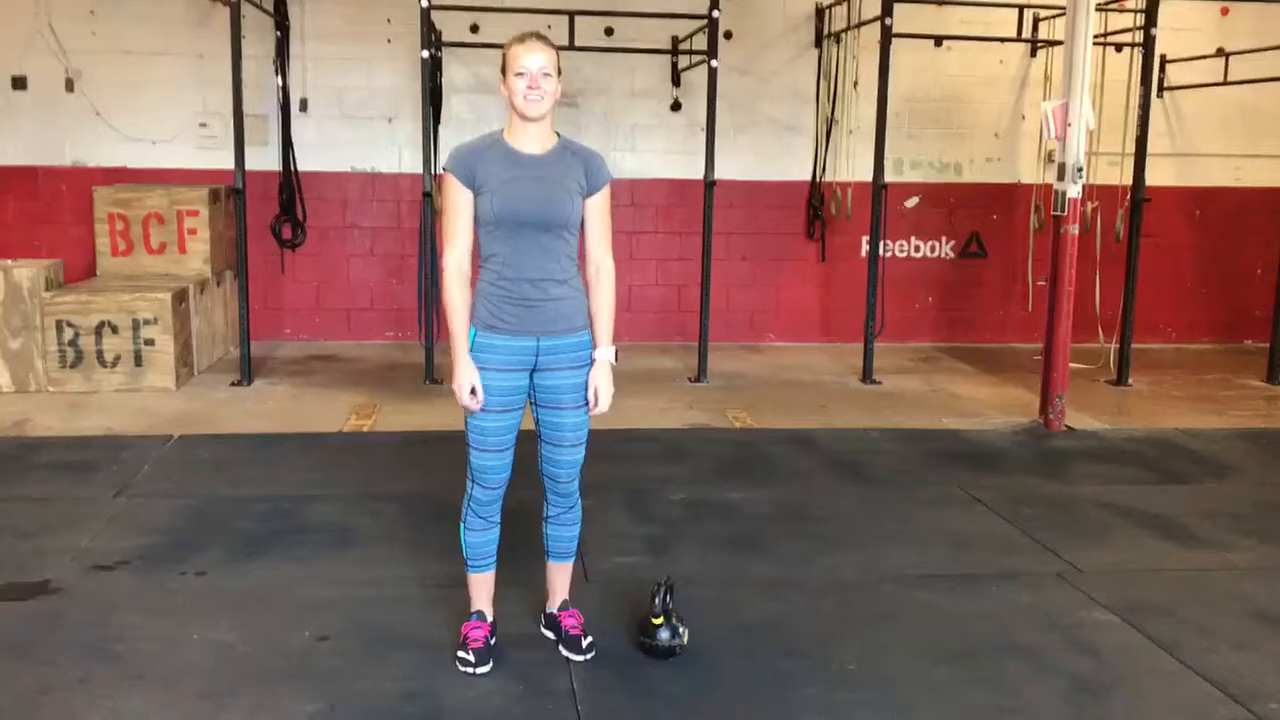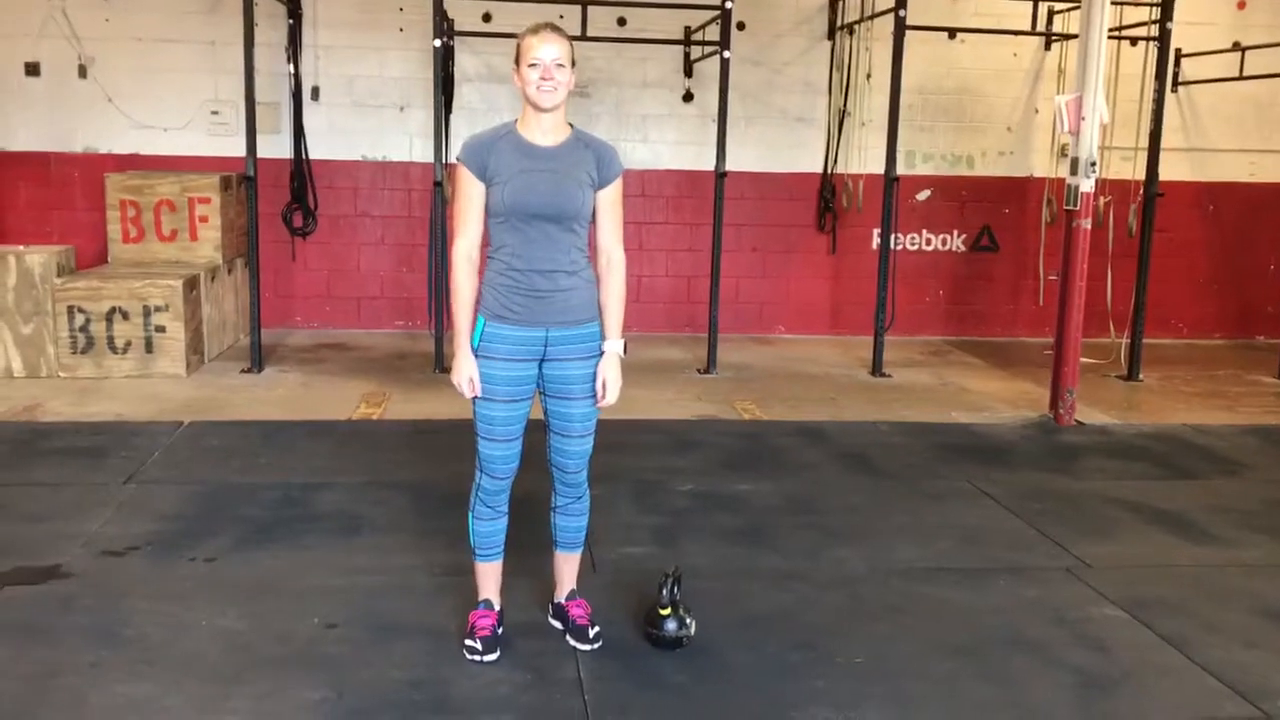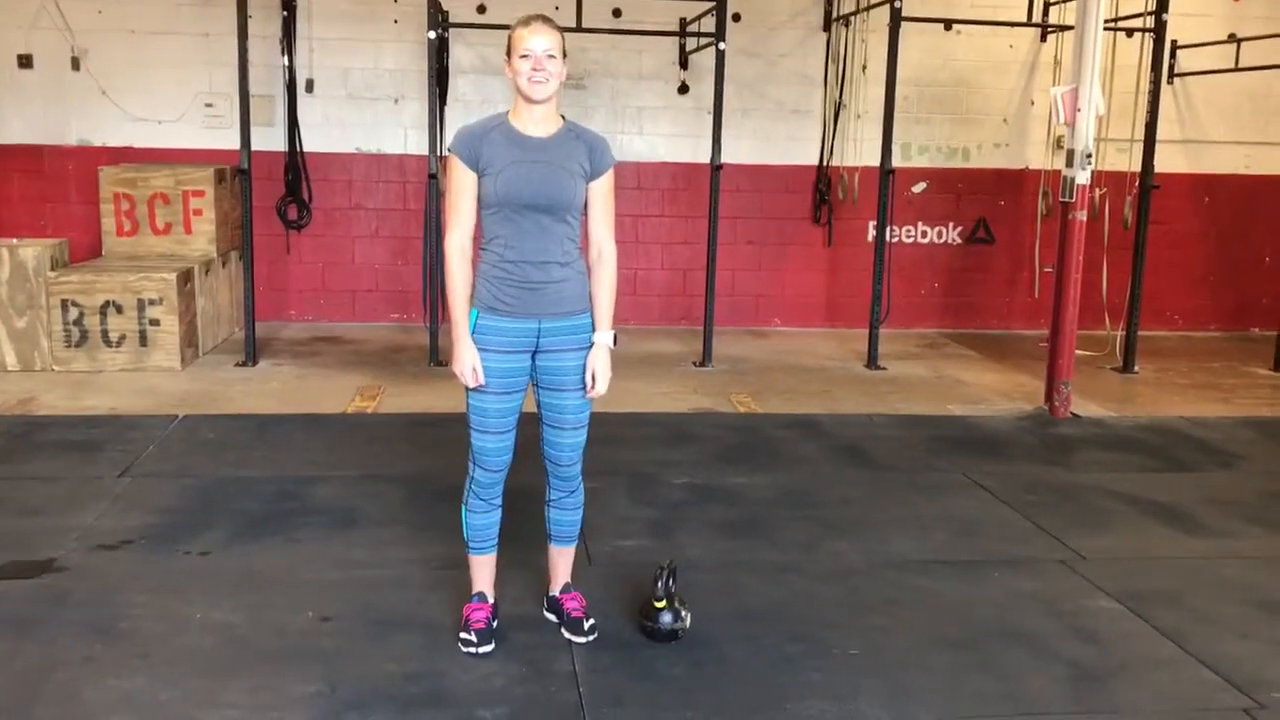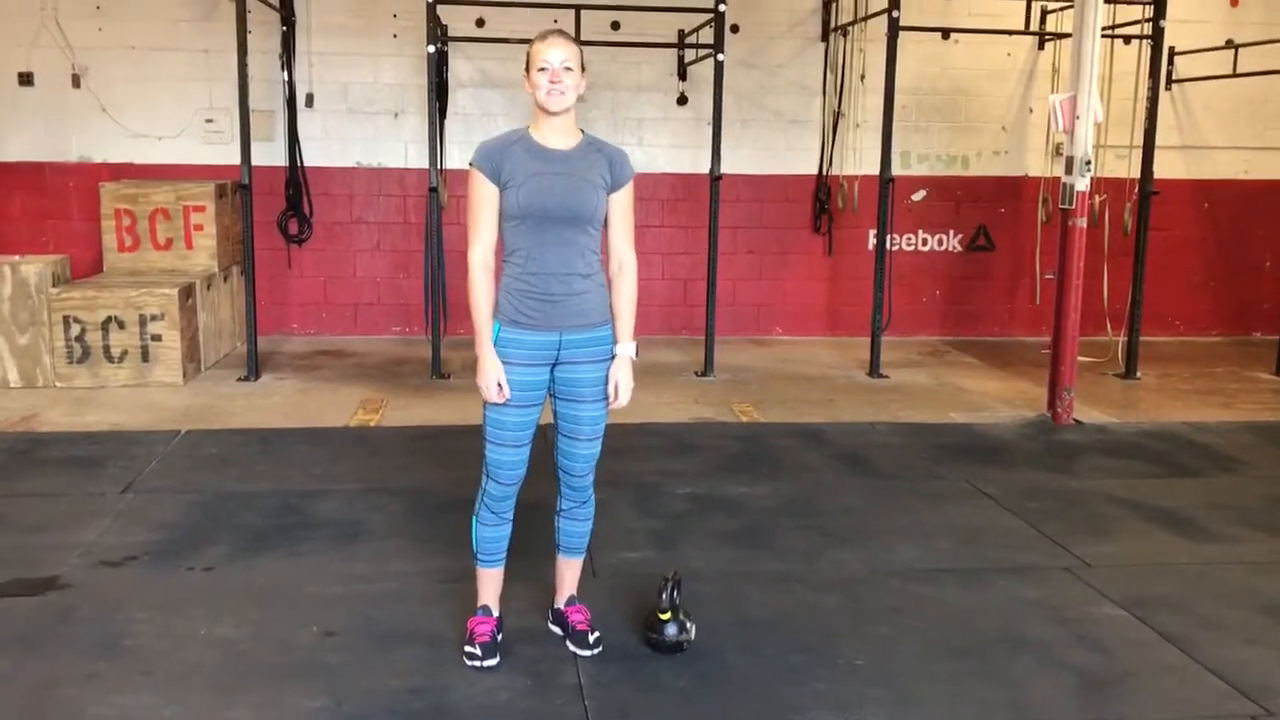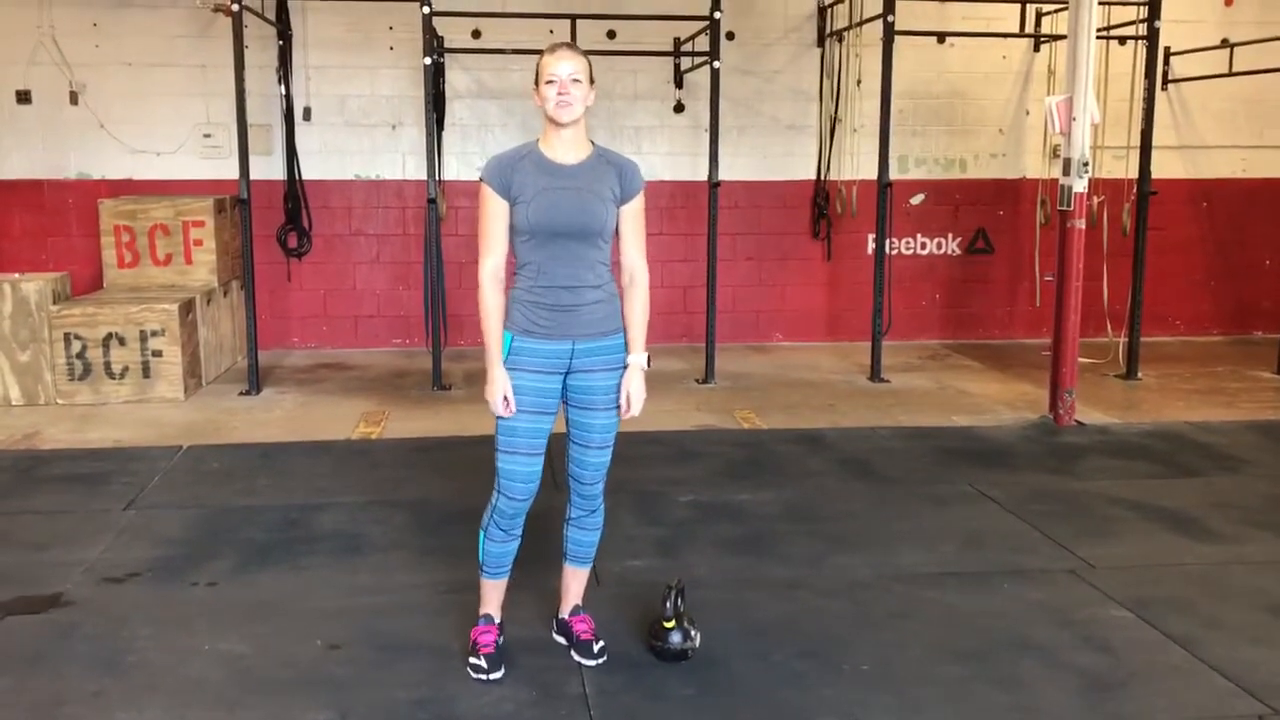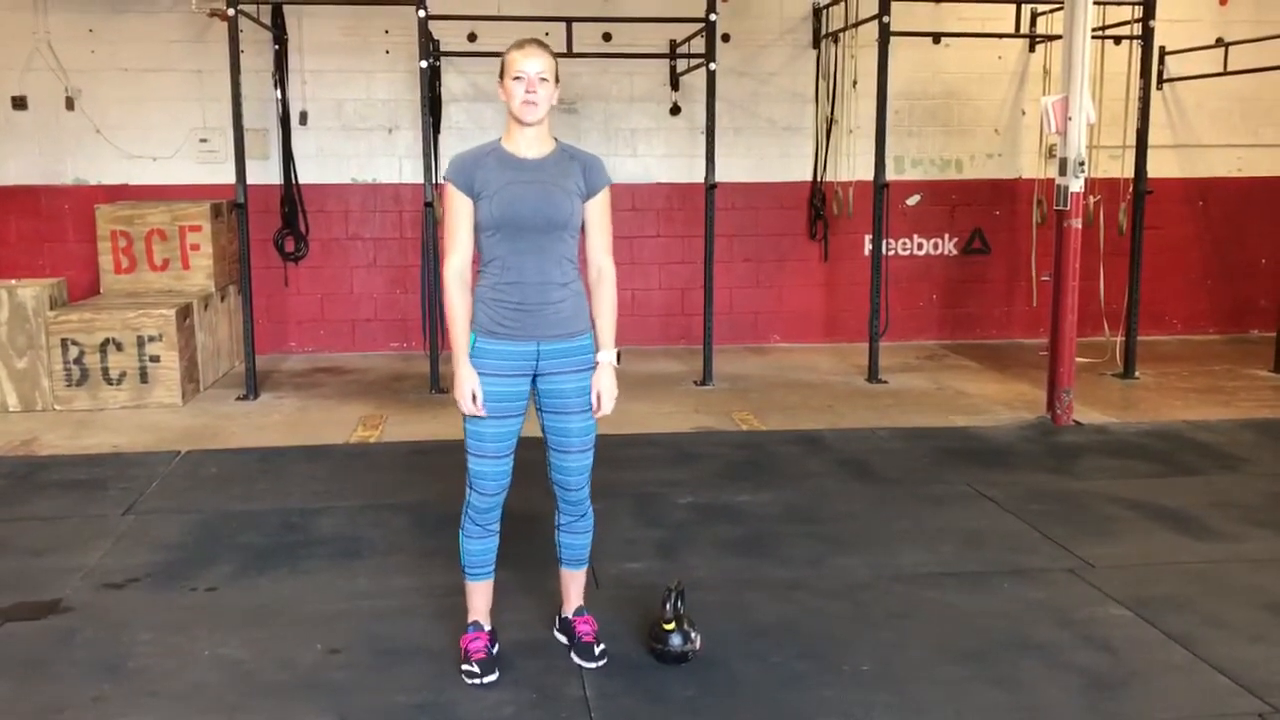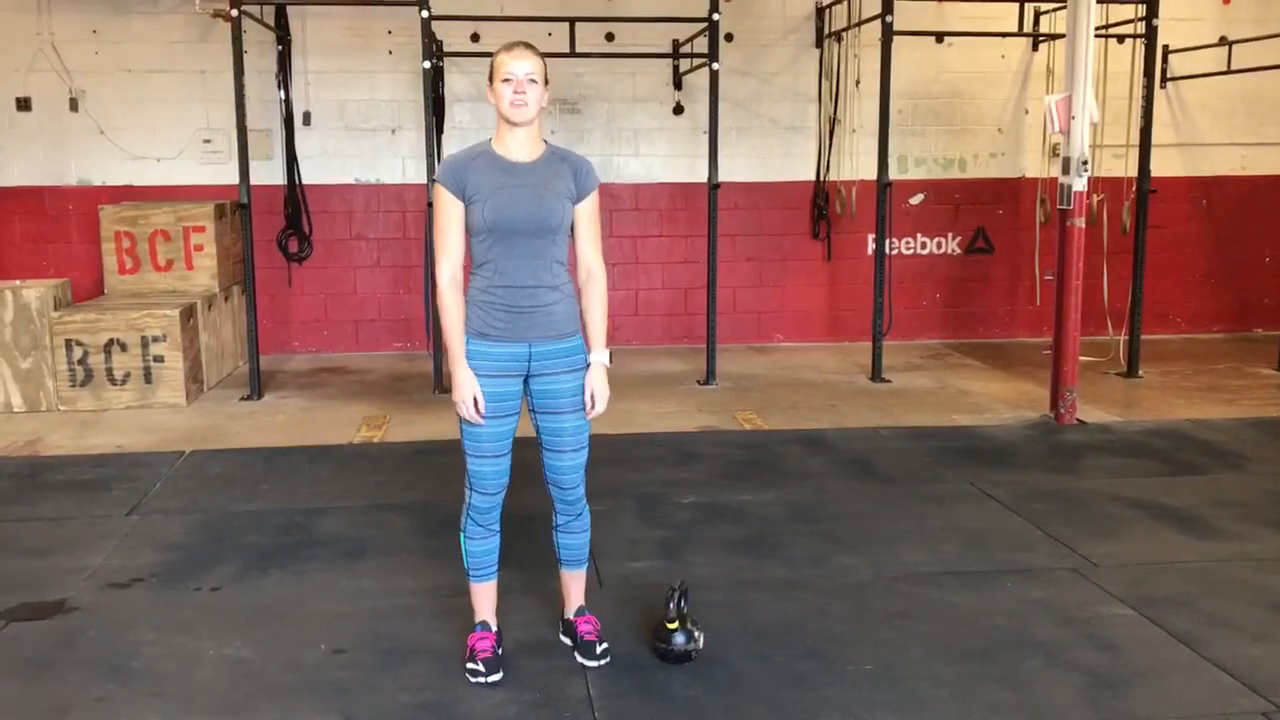
dt=0.7s
person 1, frame 1
left shoulder: (586, 164)
right shoulder: (470, 160)
left elbow: (600, 264)
right elbow: (455, 263)
left wrist: (604, 354)
right wrist: (460, 355)
left hip: (568, 344)
right hip: (496, 343)
left knee: (563, 483)
right knee: (486, 485)
left ankle: (560, 608)
right ankle: (480, 617)
person 1, frame 2
left shoulder: (599, 157)
right shoulder: (483, 151)
left elbow: (611, 257)
right elbow: (464, 253)
left wrist: (613, 347)
right wrist: (462, 345)
left hip: (577, 336)
right hip: (503, 334)
left knee: (571, 475)
right knee: (493, 475)
left ankle: (567, 599)
right ankle: (486, 606)
person 1, frame 3
left shoulder: (591, 149)
right shoulder: (475, 142)
left elbow: (603, 249)
right elbow: (457, 244)
left wrist: (602, 339)
right wrist: (460, 335)
left hip: (569, 328)
right hip: (497, 326)
left knee: (566, 468)
right knee: (488, 468)
left ankle: (562, 591)
right ankle: (481, 599)
person 1, frame 4
left shoulder: (610, 161)
right shoulder: (496, 155)
left elbow: (622, 262)
right elbow: (480, 257)
left wrist: (624, 350)
right wrist: (485, 349)
left hip: (590, 341)
right hip: (517, 338)
left knee: (578, 480)
right knee: (501, 480)
left ankle: (567, 603)
right ankle: (487, 611)
person 1, frame 5
left shoulder: (621, 173)
right shoulder: (506, 170)
left elbow: (635, 273)
right elbow: (491, 272)
left wrist: (636, 361)
right wrist: (494, 364)
left hip: (602, 349)
right hip: (531, 347)
left knee: (588, 488)
right knee: (513, 491)
left ankle: (571, 613)
right ankle: (488, 619)
person 1, frame 6
left shoulder: (585, 168)
right shoulder: (469, 168)
left elbow: (601, 268)
right elbow: (456, 271)
left wrist: (606, 358)
right wrist: (461, 362)
left hip: (570, 348)
right hip: (496, 349)
left knee: (574, 489)
right knee: (485, 492)
left ankle: (573, 614)
right ankle: (478, 627)
person 1, frame 7
left shoulder: (574, 170)
right shoulder: (460, 170)
left elbow: (591, 269)
right elbow: (448, 274)
left wrist: (598, 358)
right wrist: (459, 365)
left hip: (561, 349)
right hip: (489, 350)
left knee: (569, 488)
right knee: (485, 493)
left ankle: (577, 615)
right ankle: (485, 627)
